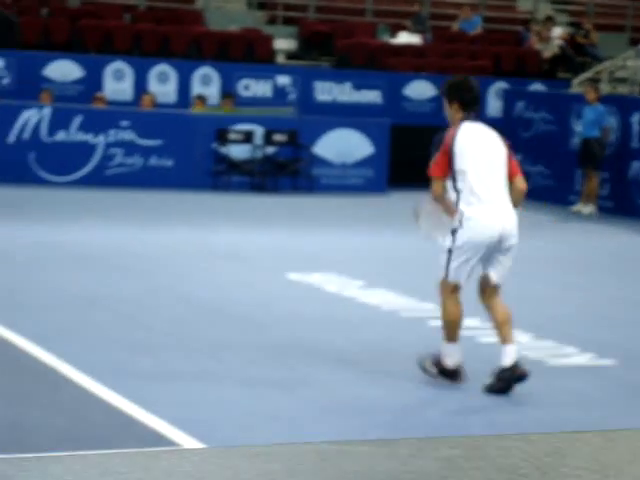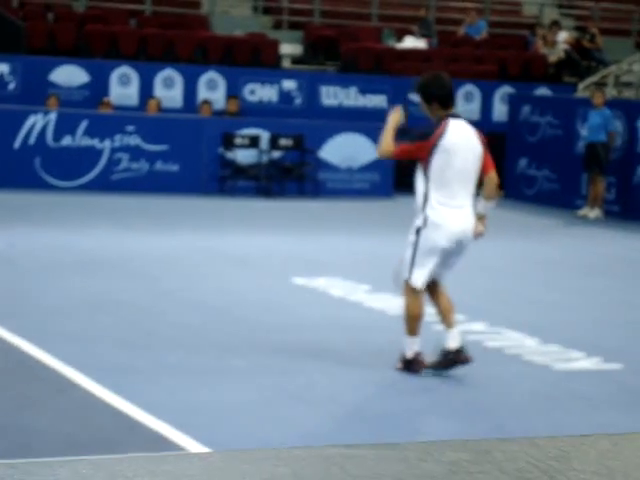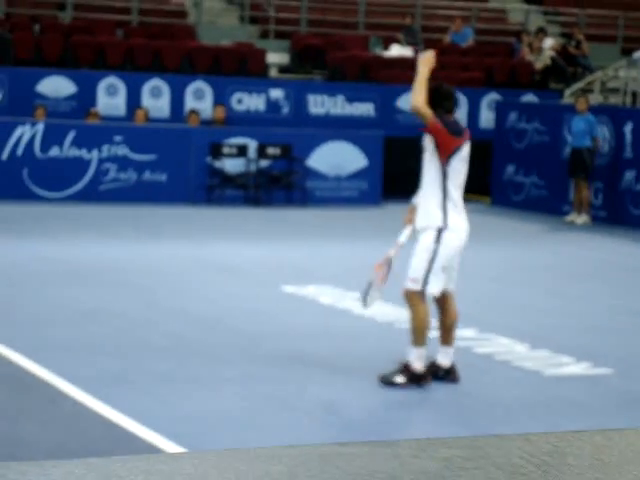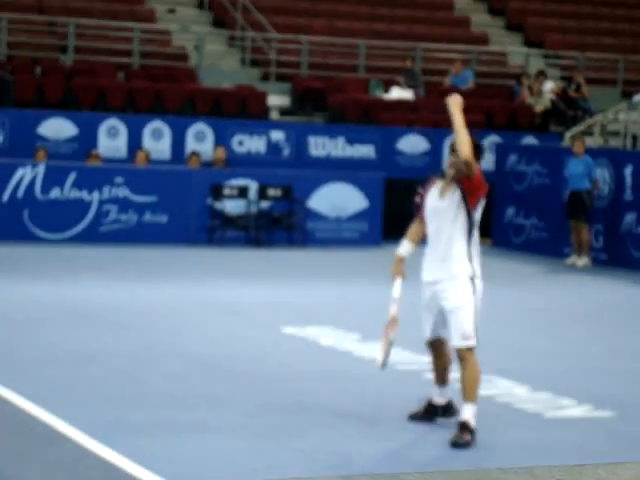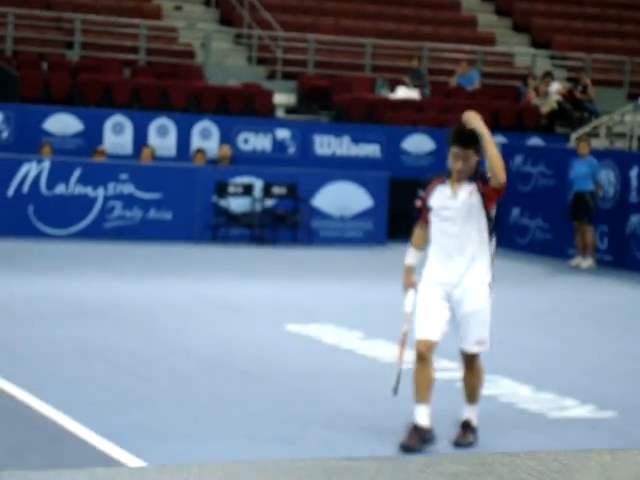
dt=0.4s
person 1, frame 1
left shoulder: (451, 137)
right shoulder: (497, 138)
left elbow: (437, 189)
right elbow: (520, 187)
left wrist: (453, 211)
left hip: (474, 224)
right hip: (506, 223)
left knee: (450, 290)
right knee: (491, 293)
left ankle: (449, 362)
right ankle: (510, 363)
person 1, frame 2
left shoulder: (434, 134)
right shoulder: (474, 134)
left elbow: (386, 150)
right elbow: (492, 180)
left wrist: (392, 123)
right wrist: (481, 215)
left hip: (434, 223)
right hip: (463, 223)
left knee: (412, 287)
right knee: (433, 285)
left ankle: (412, 355)
right ankle: (453, 347)
person 1, frame 3
left shoulder: (454, 135)
right shoulder: (437, 138)
left elbow: (418, 105)
left wrist: (424, 67)
right wrist: (417, 205)
left hip: (442, 229)
right hip: (439, 226)
left knee: (415, 293)
right knee: (442, 296)
left ankle: (415, 367)
right ankle: (444, 364)
person 1, frame 4
left shoulder: (474, 188)
right shoulder: (431, 186)
left elbow: (468, 157)
right elbow: (419, 223)
left wrist: (455, 112)
right wrist: (400, 256)
left hip: (460, 280)
right hip: (430, 278)
left knee: (465, 350)
right knee: (436, 343)
left ankle: (468, 422)
right ankle: (441, 400)
person 1, frame 5
left shoulder: (484, 186)
right shoulder: (434, 188)
left elbow: (501, 177)
right elbow: (422, 228)
left wrist: (484, 133)
right wrist: (409, 267)
left hip: (473, 283)
right hip: (434, 281)
left knee: (470, 356)
right knee: (424, 349)
left ankle: (469, 422)
right ankle: (422, 426)
person 2, frame 1
left shoulder: (600, 109)
right shoulder: (585, 108)
left elbow: (606, 128)
left wrist: (601, 143)
right wrist: (583, 138)
left hip: (595, 142)
right hip: (585, 142)
left knee: (594, 173)
right knee: (586, 173)
left ankle: (592, 204)
right ankle: (583, 202)
person 2, frame 2
left shoulder: (606, 113)
right shoulder: (590, 112)
left elbow: (611, 133)
left wrist: (607, 147)
right wrist: (588, 142)
left hip: (601, 146)
right hip: (590, 146)
left knee: (599, 177)
right knee: (591, 177)
left ankle: (598, 208)
right ankle: (589, 206)
person 2, frame 3
left shoulder: (590, 118)
right shoulder: (574, 118)
left elbow: (595, 137)
left wrist: (592, 151)
right wrist: (573, 146)
left hip: (585, 152)
right hip: (575, 151)
left knee: (583, 183)
right knee: (575, 183)
left ankle: (585, 214)
right ankle: (575, 212)
person 2, frame 4
left shoulder: (588, 160)
right shoulder: (569, 161)
left elbow: (593, 179)
left wrist: (590, 192)
right wrist: (570, 190)
left hip: (584, 194)
right hip: (572, 194)
left knee: (583, 225)
right knee: (573, 225)
left ankle: (585, 256)
right ankle: (575, 254)
person 2, frame 5
left shoulder: (592, 162)
right shoulder: (575, 162)
left elbow: (597, 180)
left wrist: (593, 193)
right wrist: (573, 192)
left hip: (588, 195)
right hip: (576, 195)
left knee: (587, 226)
right knee: (578, 226)
left ankle: (590, 257)
right ankle: (580, 255)
